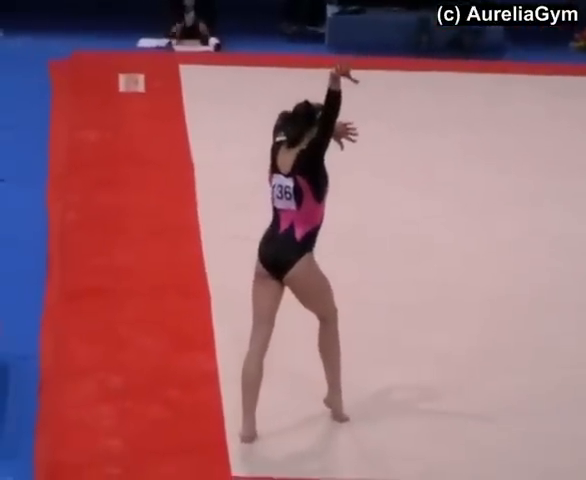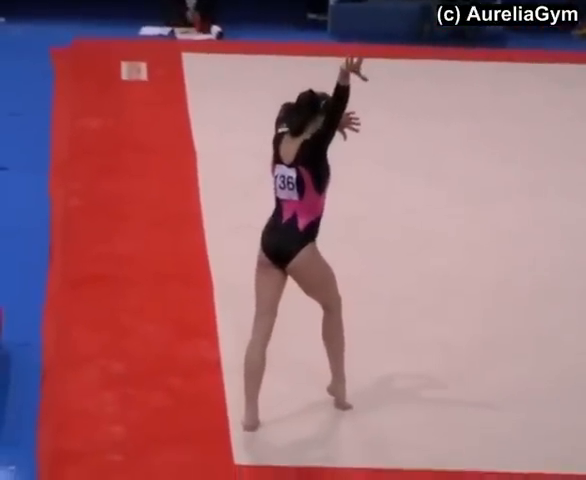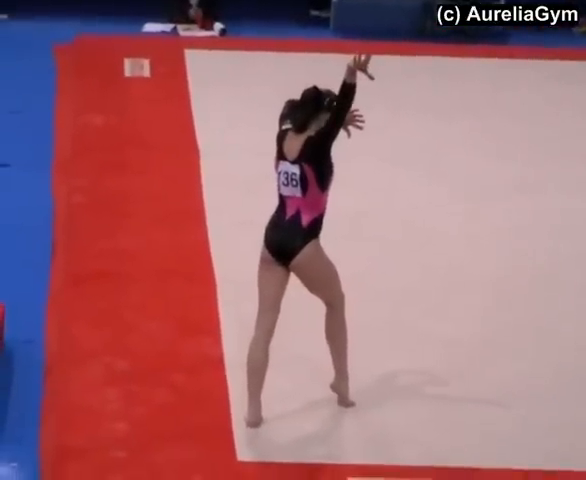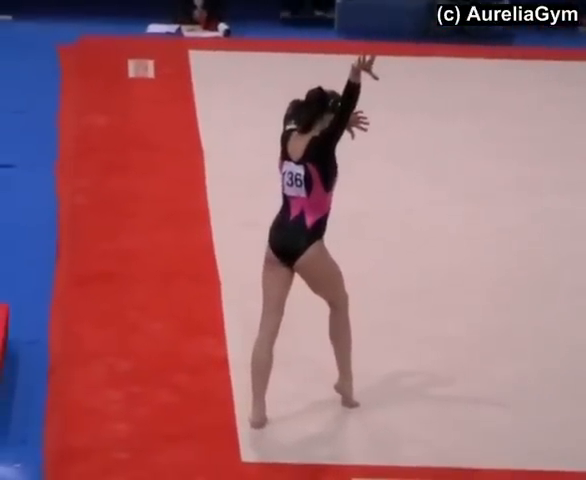
dt=0.5s
person 1, frame 1
left shoulder: (278, 151)
right shoulder: (310, 159)
left elbow: (292, 123)
right elbow: (325, 124)
left wrist: (330, 130)
right wrist: (335, 83)
left hip: (267, 252)
right hip: (295, 257)
left knee: (258, 339)
right knee: (329, 317)
left ankle: (248, 424)
right ankle: (335, 397)
person 1, frame 2
left shoulder: (280, 141)
right shoulder: (313, 149)
left elbow: (295, 117)
right elbow: (331, 119)
left wrist: (335, 121)
right wrist: (345, 80)
left hip: (270, 241)
right hip: (298, 246)
left knee: (261, 328)
right knee: (332, 306)
left ankle: (250, 412)
right ankle: (338, 385)
person 1, frame 3
left shoulder: (284, 138)
right shoulder: (317, 146)
left elbow: (305, 116)
right elbow: (339, 113)
left wrist: (338, 120)
right wrist: (351, 78)
left hip: (273, 238)
right hip: (301, 243)
left knee: (263, 325)
right knee: (335, 303)
left ankle: (253, 409)
right ankle: (341, 382)
person 1, frame 4
left shoulder: (288, 138)
right shoulder: (321, 146)
left elbow: (306, 117)
right elbow: (343, 115)
left wrist: (343, 121)
right wrist: (356, 78)
left hip: (277, 238)
right hip: (305, 243)
left knee: (268, 325)
right knee: (339, 303)
left ankle: (257, 409)
right ankle: (345, 383)
